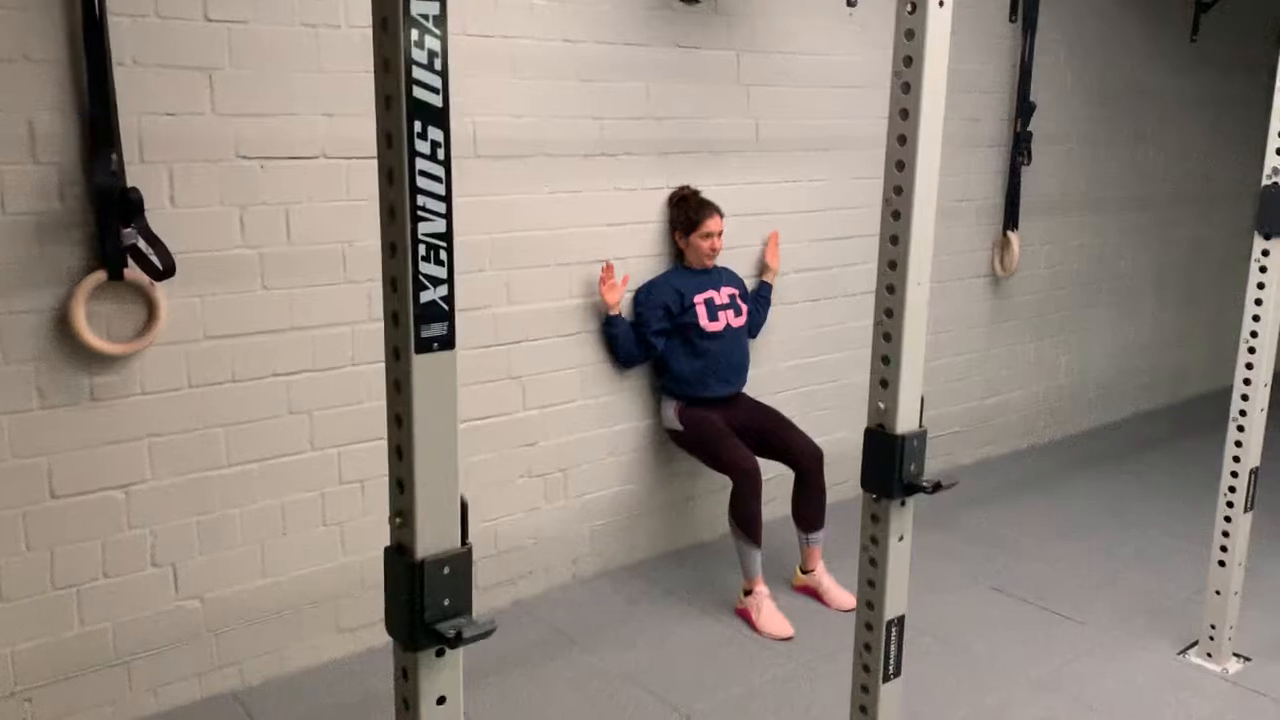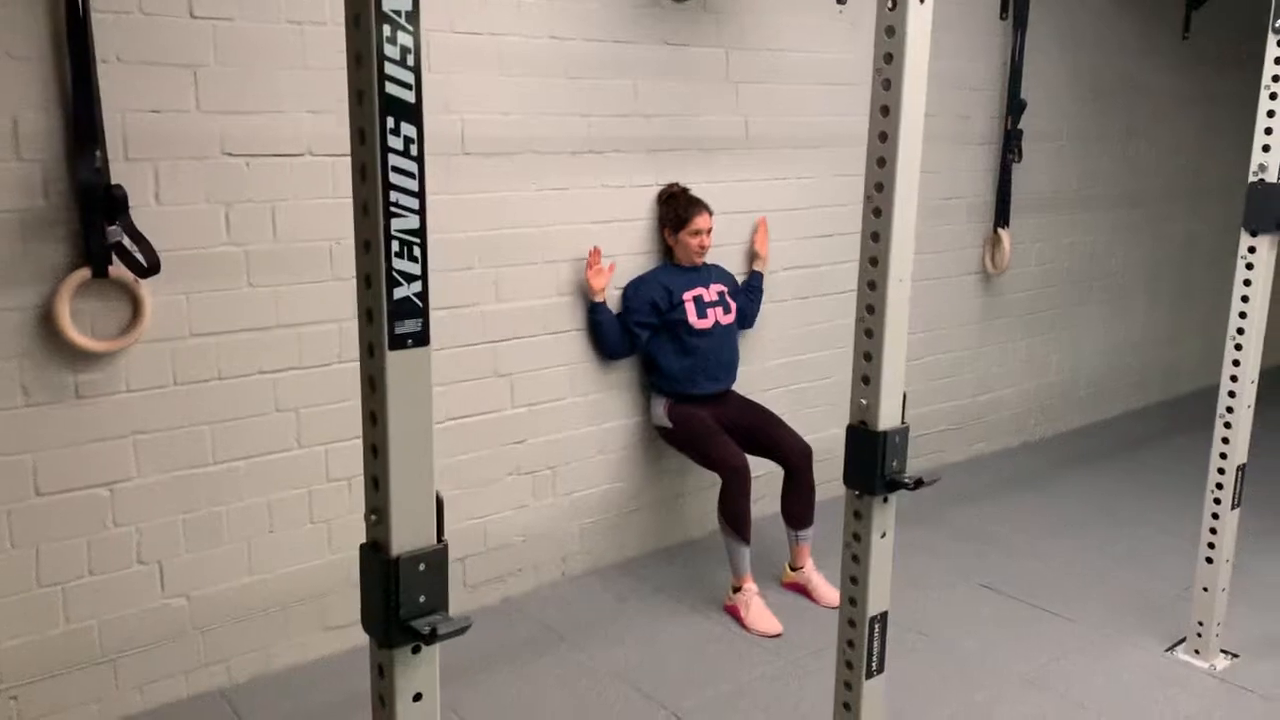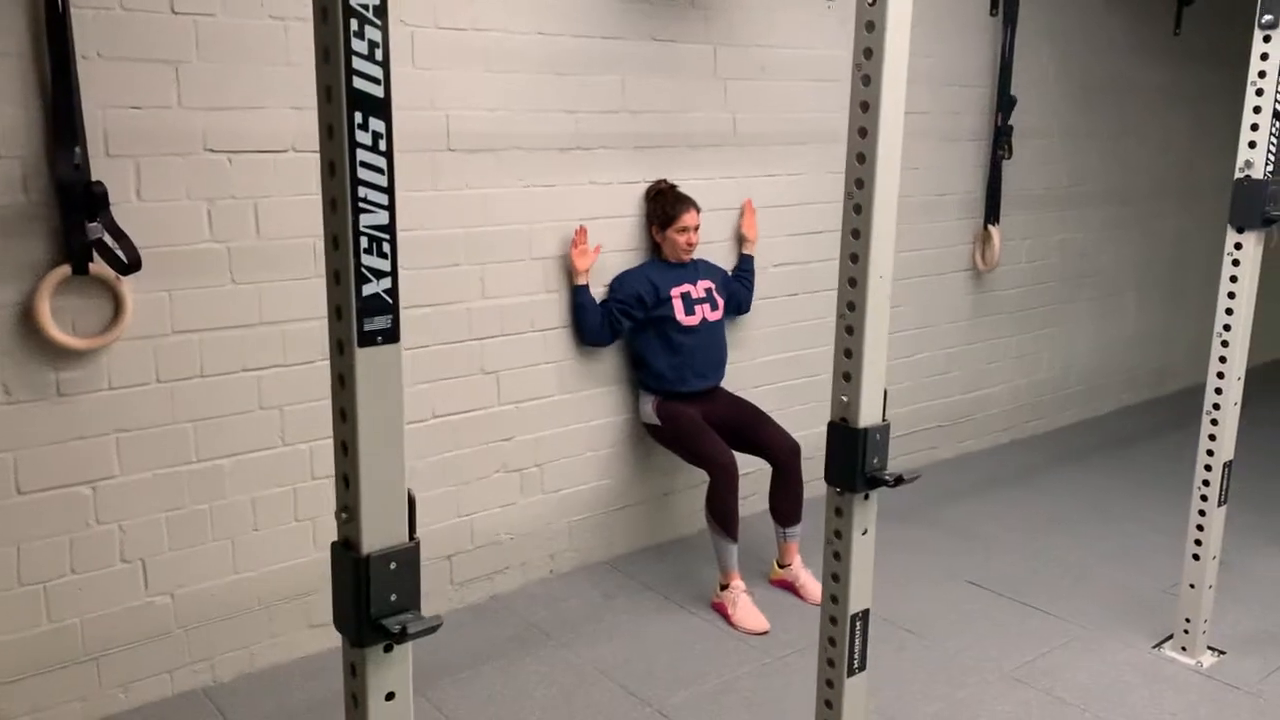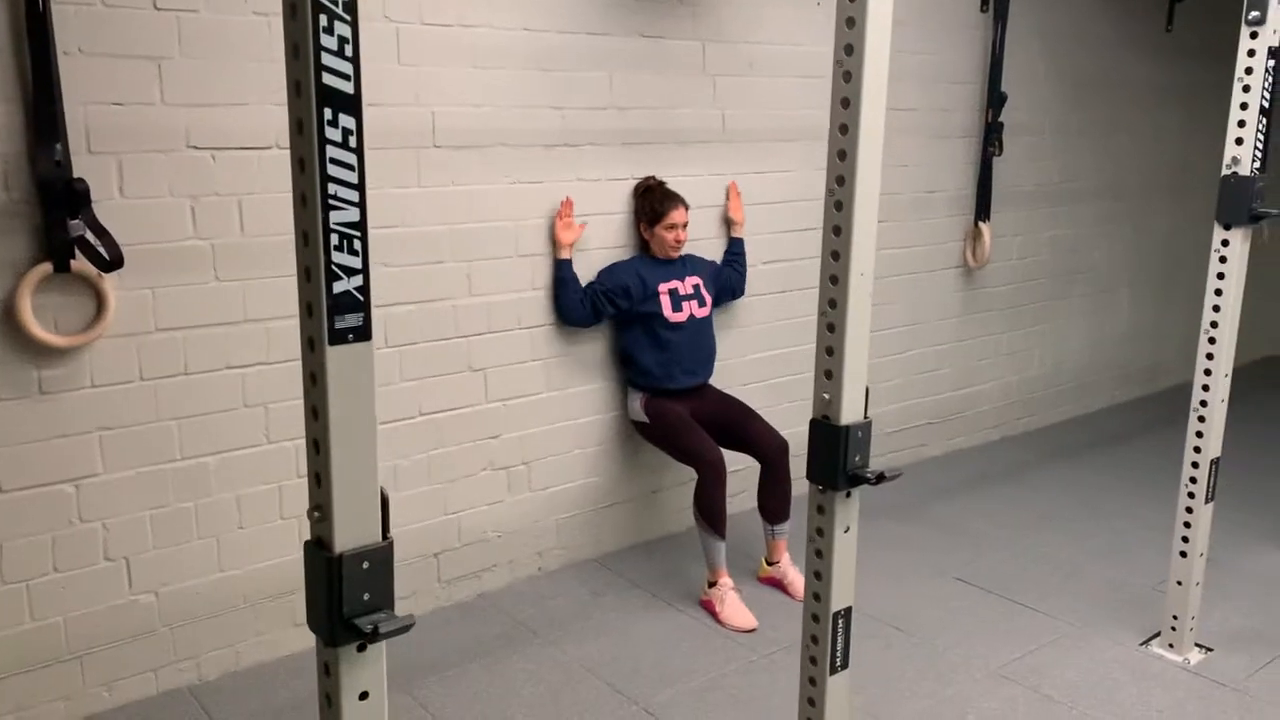
dt=0.3s
person 1, frame 1
left shoulder: (729, 280)
right shoulder: (663, 291)
right elbow: (633, 353)
left wrist: (768, 275)
right wrist: (614, 312)
left hip: (735, 401)
right hip: (689, 410)
left knee: (809, 456)
right knee: (746, 470)
left ankle: (811, 570)
right ankle: (754, 594)
person 1, frame 2
left shoulder: (719, 277)
right shoulder: (652, 288)
left elbow: (745, 317)
right elbow: (616, 345)
left wrist: (759, 263)
right wrist: (598, 298)
left hip: (725, 399)
right hip: (678, 408)
left knee: (798, 453)
right knee: (735, 468)
left ankle: (800, 568)
right ankle: (743, 591)
person 1, frame 3
left shoulder: (709, 272)
right shoulder: (640, 283)
left elbow: (740, 302)
right elbow: (597, 331)
left wrist: (747, 246)
right wrist: (580, 279)
left hip: (713, 396)
right hip: (666, 405)
left knee: (786, 450)
right knee: (722, 465)
left ankle: (788, 564)
right ankle: (730, 589)
person 1, frame 4
left shoulder: (699, 268)
right shoulder: (627, 277)
left elbow: (734, 283)
right elbow: (575, 309)
left wrist: (736, 229)
right wrist: (564, 252)
left hip: (701, 392)
right hip: (654, 401)
left knee: (775, 447)
right knee: (711, 462)
left ankle: (776, 562)
right ankle: (718, 586)
